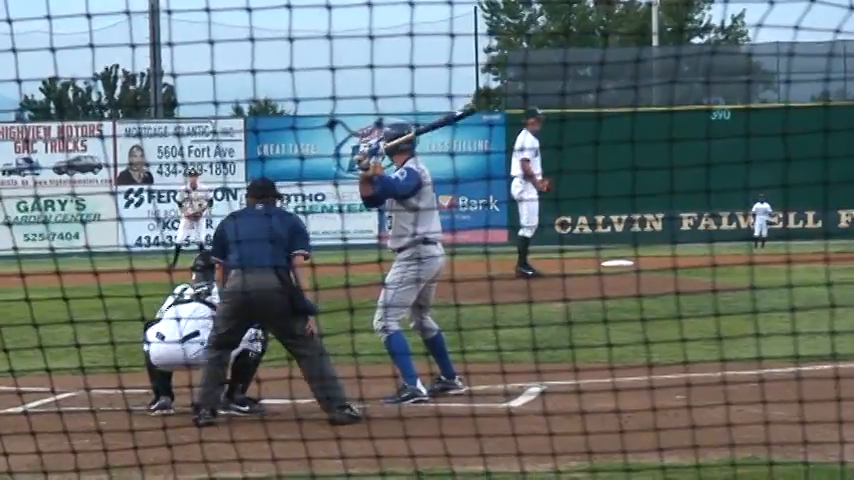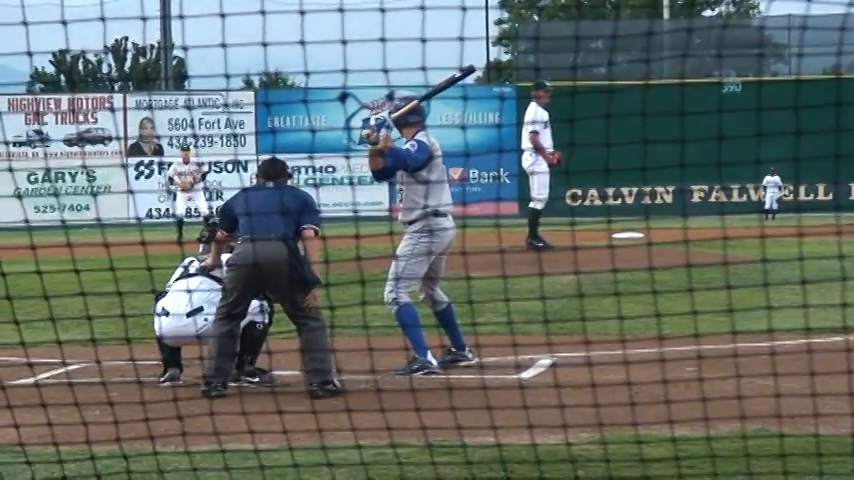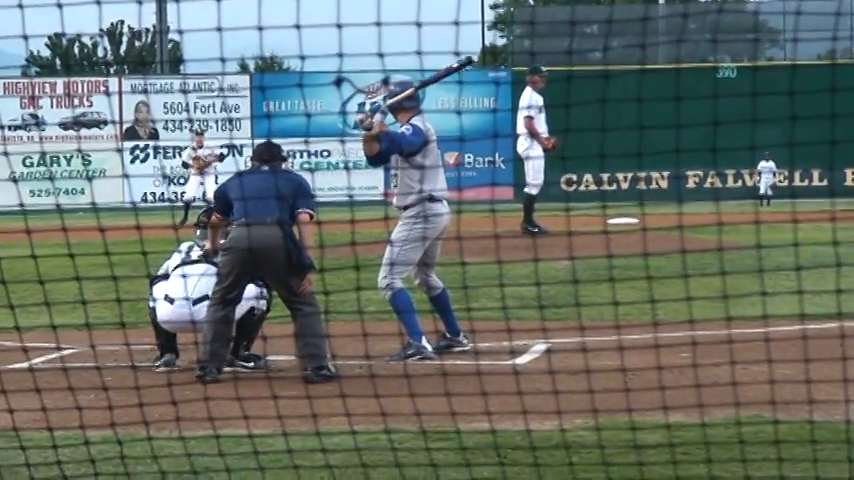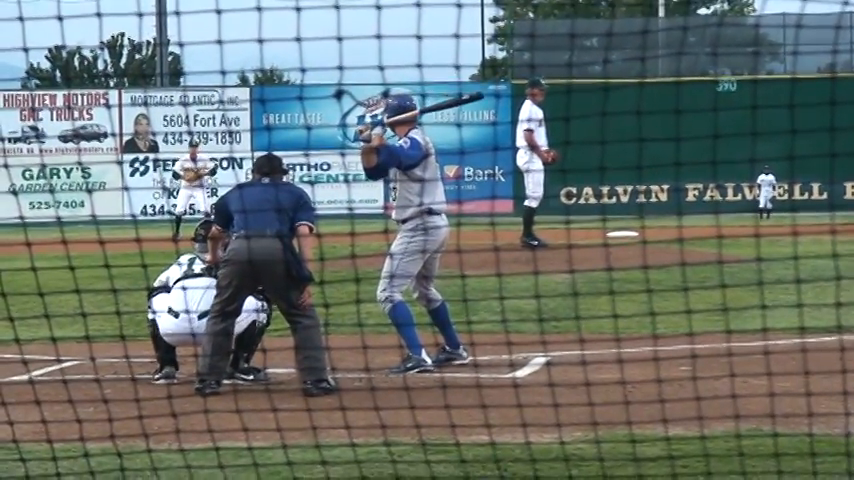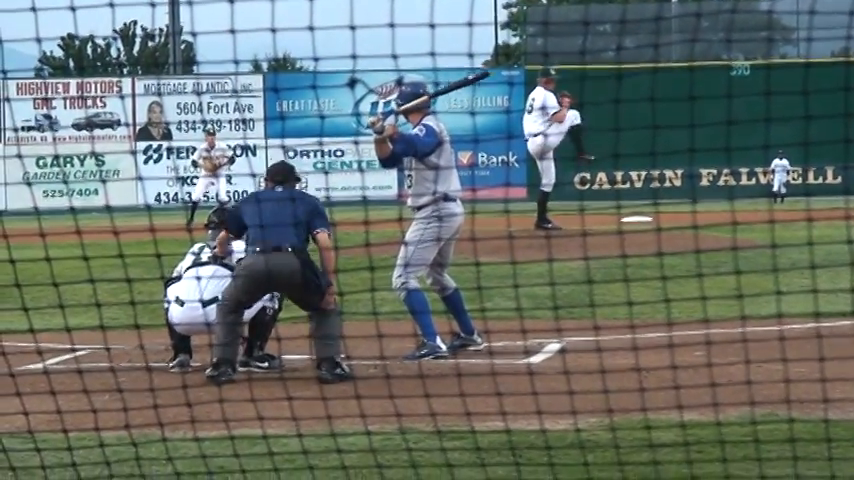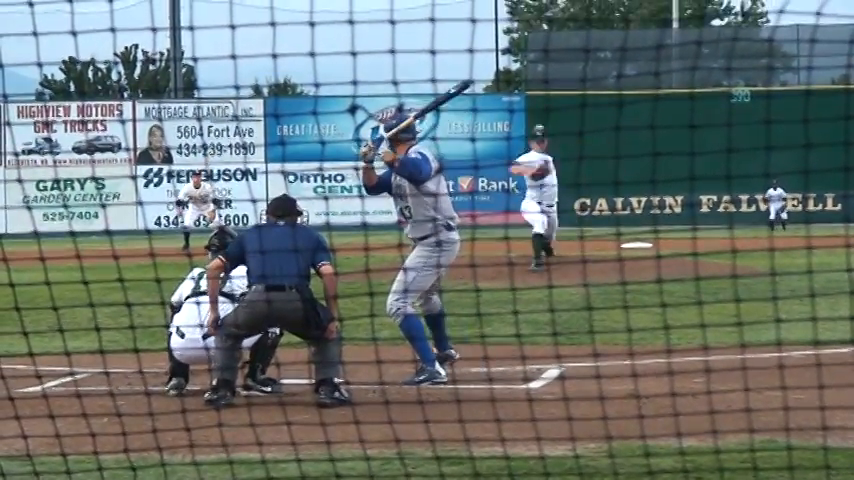
dt=0.7s
person 1, frame 1
left shoulder: (411, 171)
right shoulder: (405, 173)
left elbow: (390, 189)
right elbow: (371, 199)
left wrist: (374, 163)
right wrist: (365, 173)
left hip: (415, 256)
right hip: (428, 254)
left knee: (385, 321)
right knee: (421, 318)
left ankle: (413, 387)
right ankle: (450, 379)
person 1, frame 2
left shoulder: (422, 143)
right shoulder: (414, 146)
left elbow: (403, 161)
right elbow: (380, 172)
left wrist: (384, 137)
right wrist: (375, 146)
left hip: (426, 229)
right hip: (438, 227)
left knee: (395, 293)
right knee: (430, 290)
left ankle: (423, 359)
right ankle: (461, 350)
person 1, frame 3
left shoulder: (417, 128)
right shoulder: (408, 131)
left elbow: (397, 144)
right elbow: (375, 157)
left wrist: (378, 123)
right wrist: (368, 131)
left hip: (420, 214)
right hip: (433, 212)
left knee: (389, 279)
right knee: (426, 275)
left ankle: (418, 344)
right ankle: (455, 336)
person 1, frame 4
left shoulder: (415, 141)
right shoulder: (407, 144)
left elbow: (394, 158)
right elbow: (373, 170)
left wrist: (377, 136)
right wrist: (367, 143)
left hip: (419, 227)
right hip: (432, 225)
left knee: (388, 291)
right knee: (424, 288)
left ankle: (417, 356)
right ankle: (455, 349)
person 1, frame 5
left shoulder: (429, 127)
right shoulder: (422, 130)
left elbow: (411, 146)
right elbow: (388, 159)
left wrist: (391, 130)
right wrist: (379, 134)
left hip: (434, 214)
right hip: (447, 212)
left knee: (404, 278)
right knee: (437, 275)
left ankle: (432, 343)
right ankle: (469, 335)
person 1, frame 6
left shoulder: (418, 156)
right shoulder: (397, 165)
left elbow: (414, 171)
right elbow: (372, 187)
left wrist: (389, 160)
right wrist: (368, 162)
left hip: (436, 242)
right hip: (434, 241)
left knee: (398, 304)
right knee: (426, 295)
left ankle: (431, 368)
right ankle: (445, 350)
person 2, frame 1
left shoulder: (229, 222)
right shoulder: (290, 220)
left elbow: (221, 269)
right elbow: (298, 266)
left wrist: (226, 302)
right wrist: (307, 309)
left hip: (237, 289)
right hip: (276, 288)
left knee: (218, 348)
right knee: (309, 348)
left ankle: (205, 410)
right ankle: (338, 408)
person 2, frame 2
left shoulder: (240, 197)
right shoulder: (301, 197)
left elbow: (221, 237)
right elbow: (309, 237)
left wrist: (214, 259)
right wrist: (311, 281)
left hip: (244, 255)
right hip: (283, 255)
left knee: (226, 317)
right knee: (309, 318)
left ankle: (214, 382)
right ankle: (321, 381)
person 2, frame 3
left shoulder: (234, 182)
right shoulder: (295, 180)
left elbow: (215, 221)
right elbow: (304, 220)
left wrist: (213, 245)
right wrist: (306, 265)
left hip: (239, 239)
right hip: (277, 239)
left knee: (221, 302)
right knee: (304, 302)
left ankle: (209, 367)
right ankle: (316, 367)
person 2, frame 4
left shoulder: (234, 194)
right shoulder: (295, 193)
left elbow: (215, 235)
right elbow: (304, 233)
left wrist: (213, 257)
right wrist: (305, 278)
left hip: (238, 251)
right hip: (277, 251)
left knee: (220, 315)
right knee: (303, 314)
left ankle: (208, 379)
right ankle: (315, 379)
person 2, frame 5
left shoulder: (249, 201)
right shoulder: (309, 201)
left elbow: (223, 239)
right elbow: (324, 243)
left wrist: (221, 252)
right wrist: (330, 284)
left hip: (255, 263)
right hip: (293, 263)
left knee: (228, 307)
right knee: (325, 306)
left ankle: (223, 366)
right ankle: (329, 365)
person 2, frame 6
left shoulder: (249, 235)
right shoulder: (310, 235)
left elbow: (214, 268)
right elbow: (328, 273)
left wrist: (214, 311)
right wrist: (334, 316)
left hip: (257, 301)
right hip: (297, 302)
left knee: (226, 332)
right knee: (328, 333)
left ankle: (222, 389)
right ankle: (328, 389)
person 3, frame 1
left shoulder: (179, 290)
left elbow: (159, 320)
left hip: (161, 354)
right hip: (199, 349)
left knee: (151, 331)
right knee: (255, 334)
left ankle: (162, 397)
right ankle: (234, 399)
person 3, frame 2
left shoulder: (186, 263)
right shoulder: (230, 260)
left elbow: (168, 292)
left hip: (167, 330)
right hip: (204, 326)
left knee: (162, 302)
right knee: (261, 305)
left ankle: (171, 369)
right ankle: (244, 371)
person 3, frame 3
left shoulder: (183, 248)
left elbow: (160, 277)
left hip: (168, 318)
left knee: (157, 287)
right knee: (260, 291)
left ankle: (167, 354)
right ankle: (240, 354)
person 3, frame 4
left shoulder: (182, 261)
left elbow: (156, 288)
left hip: (171, 331)
left knee: (156, 299)
right knee: (261, 306)
left ankle: (166, 367)
right ankle: (239, 367)
person 3, frame 5
left shoulder: (195, 249)
right shoulder: (241, 247)
left elbow: (176, 278)
left hip: (181, 319)
left knee: (173, 287)
right knee: (271, 293)
left ankle: (181, 355)
right ankle: (253, 355)
person 3, frame 6
left shoulder: (195, 274)
right shoulder: (244, 272)
left elbow: (174, 304)
left knee: (177, 319)
left ankle: (177, 379)
right ankle: (255, 378)
person 4, frame 1
left shoulder: (527, 137)
right shoulder: (528, 138)
right elbow: (525, 167)
left wrist: (539, 182)
right wrist: (538, 184)
left hip: (526, 185)
right hip: (526, 185)
left knee: (529, 225)
right knee: (529, 225)
left ankle: (523, 264)
right ankle: (521, 266)
person 4, frame 2
left shoulder: (539, 110)
right shoulder: (535, 111)
right elbow: (533, 139)
left wrist: (550, 153)
right wrist: (547, 157)
left hip: (539, 158)
right hip: (537, 158)
left knee: (540, 198)
right knee: (539, 198)
left ankle: (534, 236)
right ankle: (532, 237)
person 4, frame 3
left shoulder: (535, 96)
right shoulder: (530, 95)
right elbow: (528, 124)
left wrist: (545, 138)
right wrist: (542, 142)
left hip: (534, 143)
right hip: (531, 143)
left knee: (535, 183)
right knee: (534, 183)
left ankle: (529, 221)
right ankle: (527, 222)
person 4, frame 4
left shoulder: (533, 108)
right shoulder: (530, 108)
right elbow: (528, 137)
left wrist: (544, 151)
right wrist: (542, 155)
left hip: (532, 156)
right hip: (531, 156)
left knee: (534, 195)
right knee: (534, 195)
left ankle: (528, 234)
right ankle: (527, 235)
person 4, frame 5
left shoulder: (534, 95)
right shoulder: (546, 95)
right elbow: (559, 119)
left wrist: (560, 105)
right wrist: (566, 107)
left hip: (534, 144)
right hip: (543, 140)
left knee: (548, 181)
right knee: (573, 116)
left ankle: (541, 219)
right ankle: (581, 153)
person 4, frame 6
left shoulder: (547, 157)
right shoulder: (529, 158)
right elbow: (514, 168)
right wrist: (530, 171)
left hip: (550, 205)
right hip: (535, 206)
left knee: (549, 235)
right knee: (540, 226)
right ankle: (538, 259)
